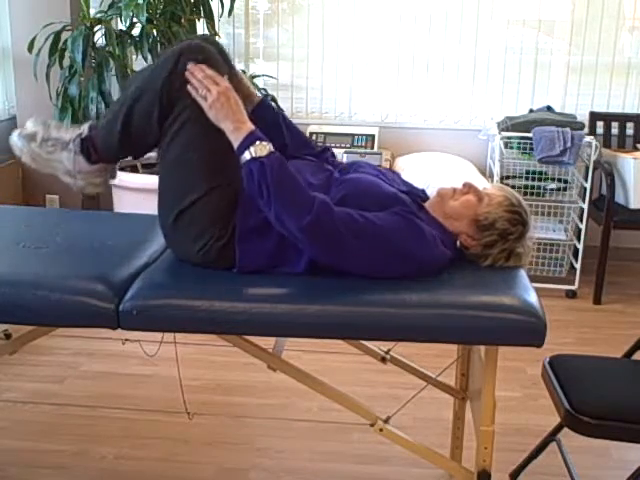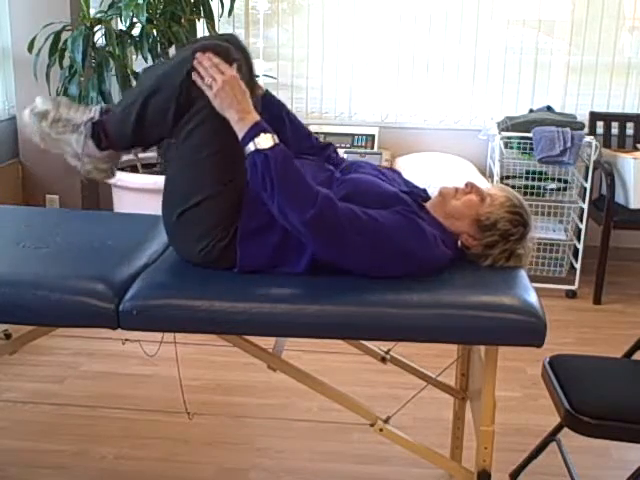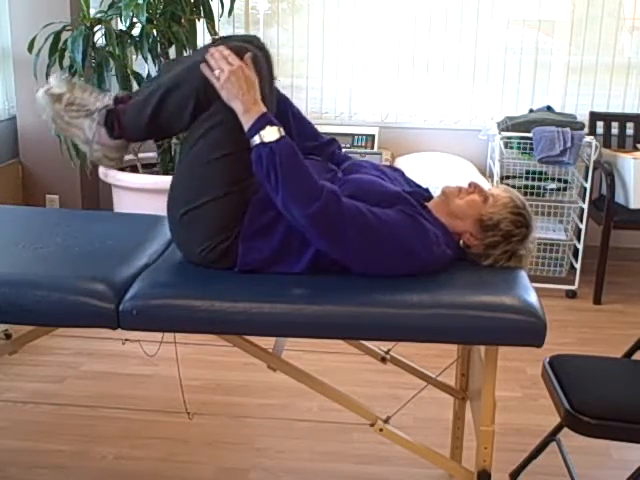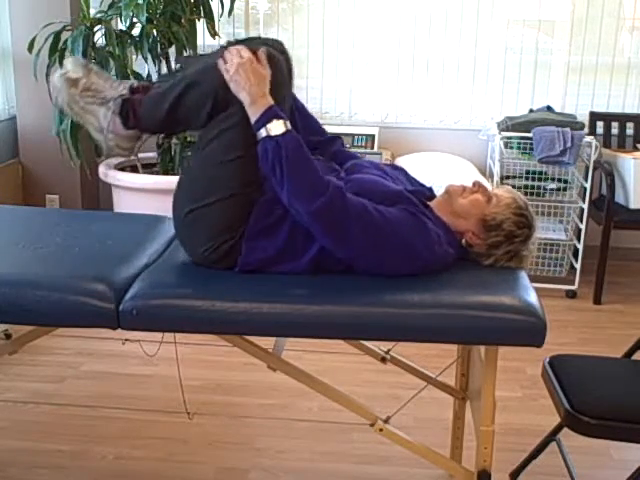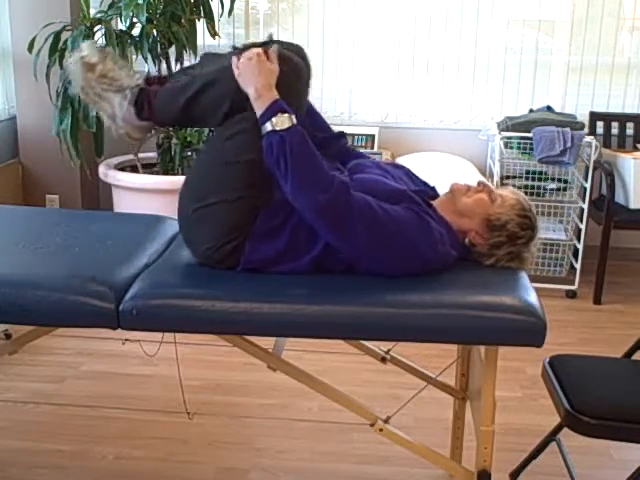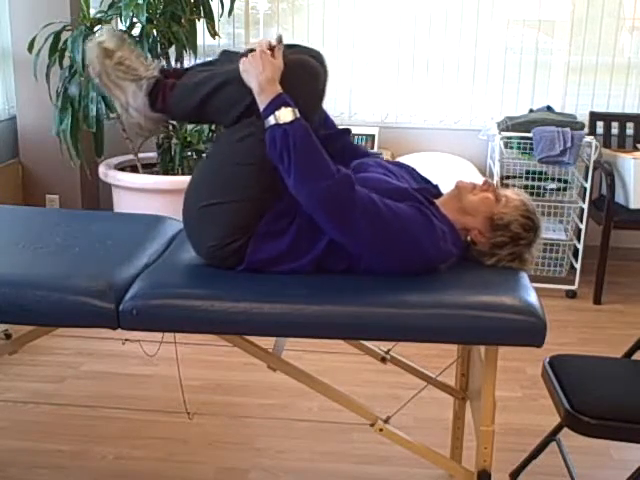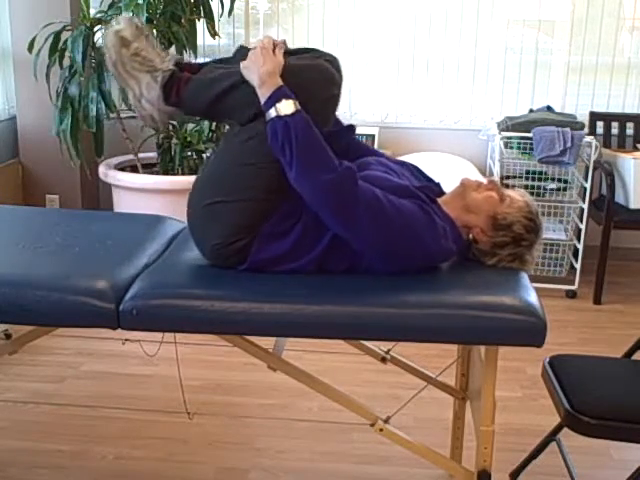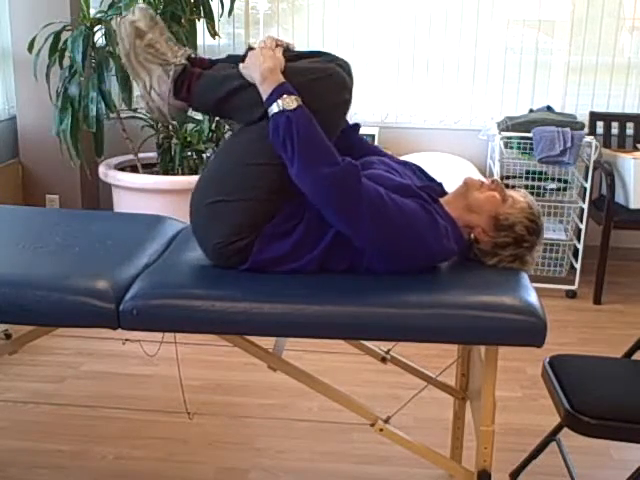
dt=0.1s
person 1, frame 1
left shoulder: (413, 244)
right shoulder: (413, 200)
left elbow: (307, 219)
right elbow: (323, 163)
left wrist: (235, 123)
right wrist: (251, 101)
left hip: (213, 234)
right hip: (247, 195)
left knee: (186, 67)
right knee: (201, 56)
left ankle: (89, 155)
right ankle: (97, 146)
person 1, frame 2
left shoulder: (413, 242)
right shoulder: (414, 199)
left elbow: (310, 212)
right elbow: (325, 159)
left wrist: (241, 115)
right wrist: (255, 95)
left hip: (216, 233)
right hip: (252, 192)
left knee: (200, 67)
right knee: (220, 52)
left ankle: (99, 141)
right ankle: (108, 128)
person 1, frame 3
left shoulder: (414, 242)
right shoulder: (416, 198)
left elbow: (314, 207)
right elbow: (326, 154)
left wrist: (248, 106)
right wrist: (262, 93)
left hip: (217, 235)
right hip: (252, 195)
left knee: (224, 76)
right knee: (245, 51)
left ankle: (111, 125)
right ankle: (121, 113)
person 1, frame 4
left shoulder: (416, 240)
right shoulder: (419, 197)
left elbow: (319, 202)
right elbow: (330, 151)
left wrist: (258, 100)
right wrist: (270, 87)
left hip: (222, 235)
right hip: (262, 194)
left knee: (238, 78)
right knee: (264, 56)
left ankle: (126, 116)
right ankle: (137, 104)
person 1, frame 5
left shoulder: (418, 240)
right shoulder: (422, 195)
left elbow: (322, 197)
right elbow: (335, 152)
left wrist: (265, 97)
right wrist: (276, 90)
left hip: (224, 236)
right hip: (262, 201)
left knee: (277, 73)
right knee: (283, 61)
left ankle: (140, 105)
right ankle: (152, 95)
person 1, frame 6
left shoulder: (419, 237)
right shoulder: (425, 196)
left elbow: (324, 189)
right elbow: (341, 149)
left wrist: (269, 92)
right wrist: (284, 85)
left hip: (228, 235)
right hip: (271, 201)
left knee: (292, 72)
right knee: (297, 66)
left ankle: (157, 96)
right ankle: (167, 86)
person 1, frame 7
left shoulder: (420, 234)
right shoulder: (427, 192)
left elbow: (327, 184)
right elbow: (346, 149)
left wrist: (271, 88)
right wrist: (283, 76)
left hip: (230, 234)
right hip: (271, 203)
left knee: (314, 78)
right knee: (317, 70)
left ankle: (171, 89)
right ankle: (182, 80)
person 1, frame 8
left shoulder: (420, 232)
right shoulder: (428, 193)
left elbow: (329, 178)
right elbow: (349, 148)
left wrist: (273, 84)
right wrist: (286, 73)
left hip: (233, 232)
right hip: (279, 205)
left knee: (324, 83)
right knee: (326, 76)
left ankle: (181, 84)
right ankle: (192, 74)
